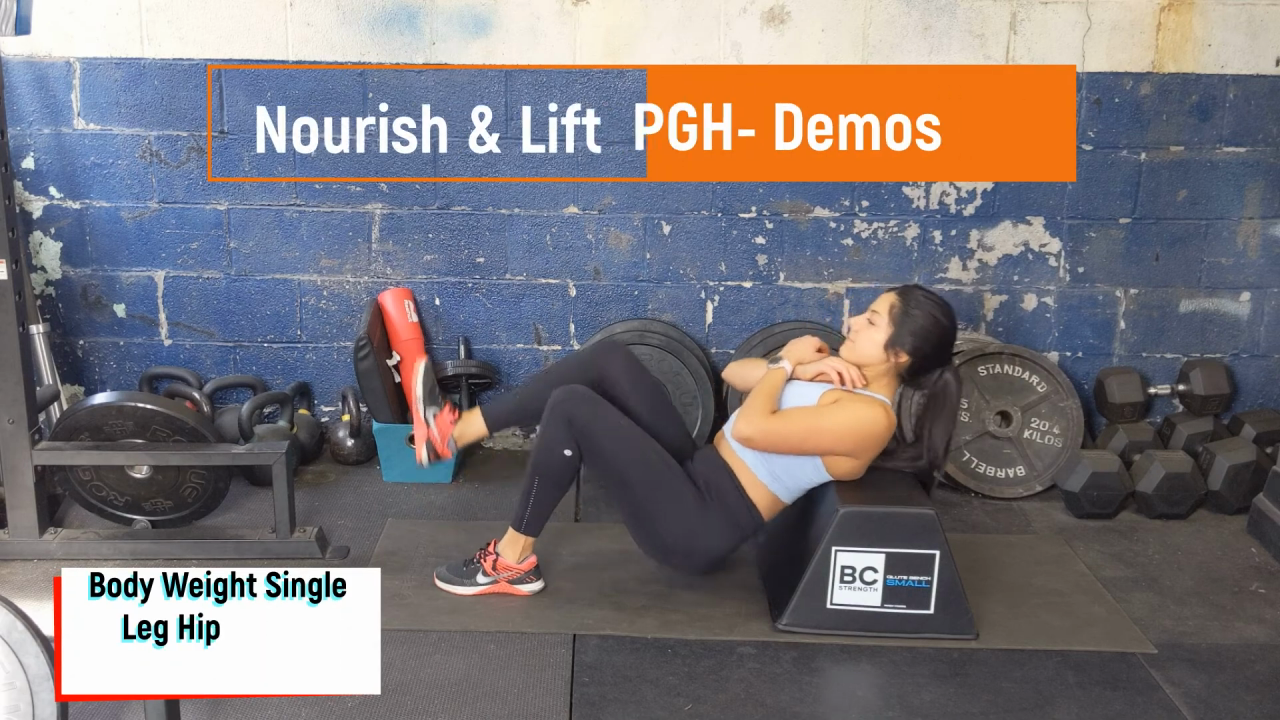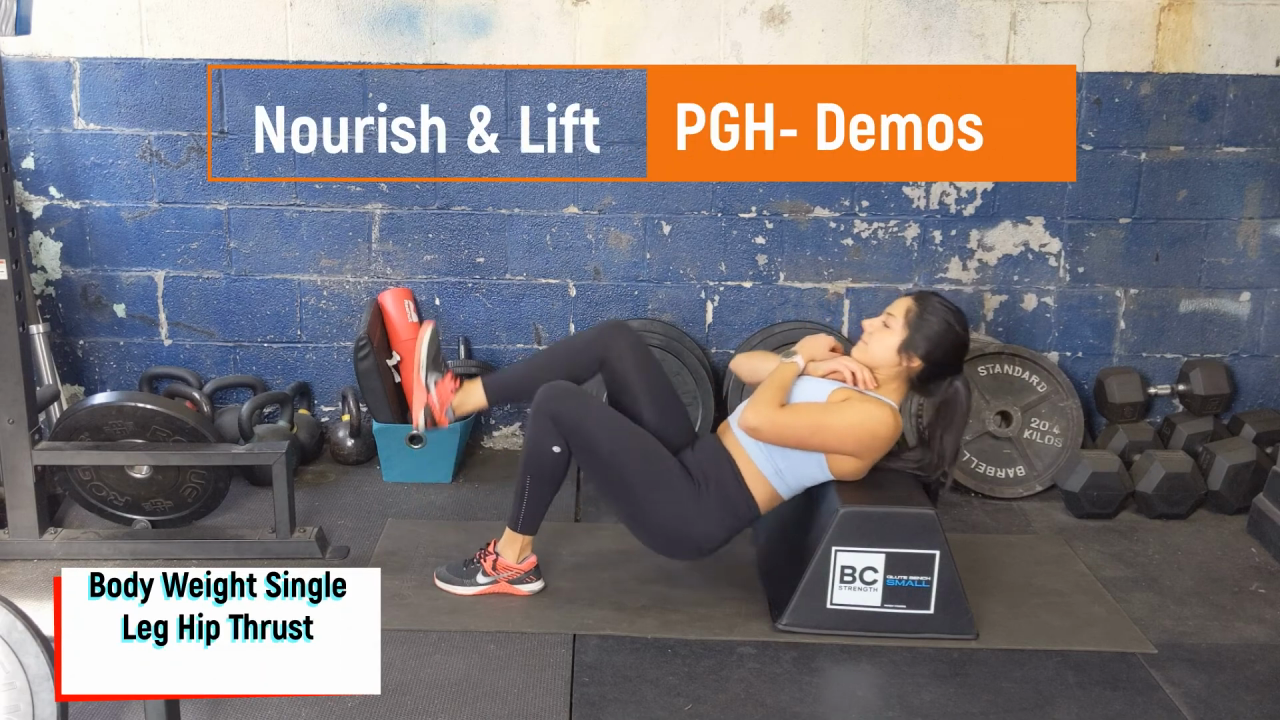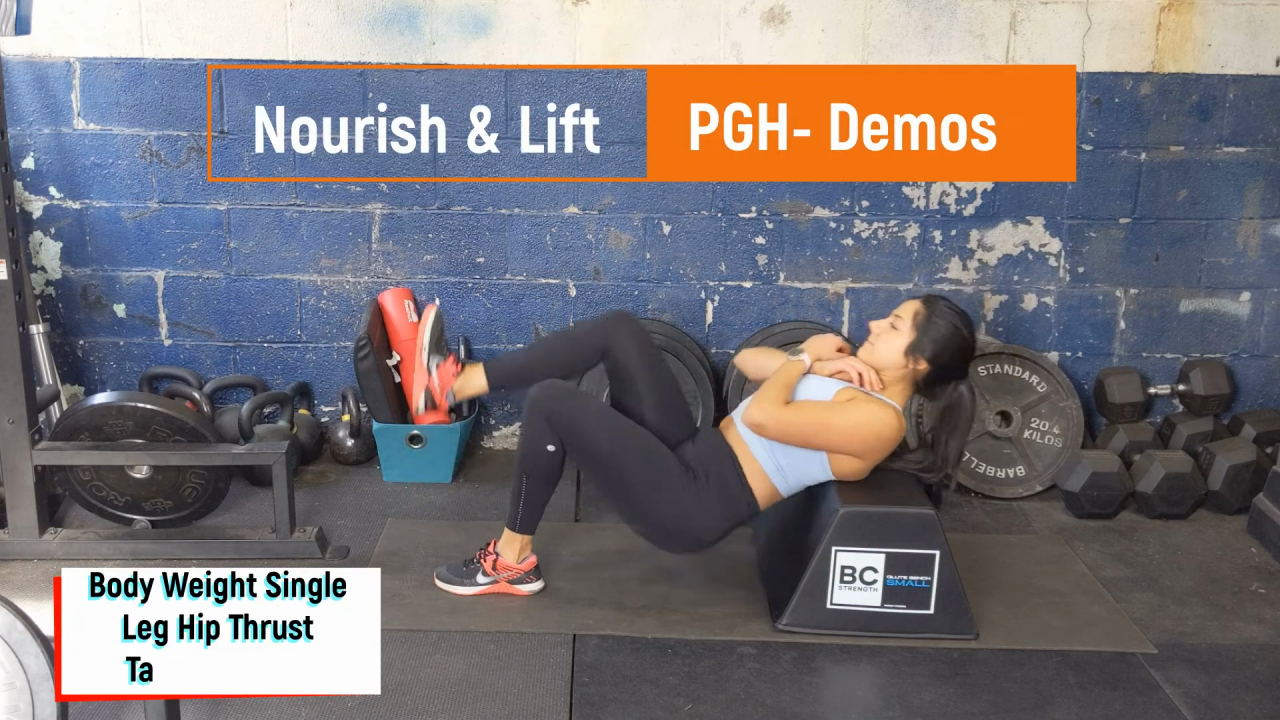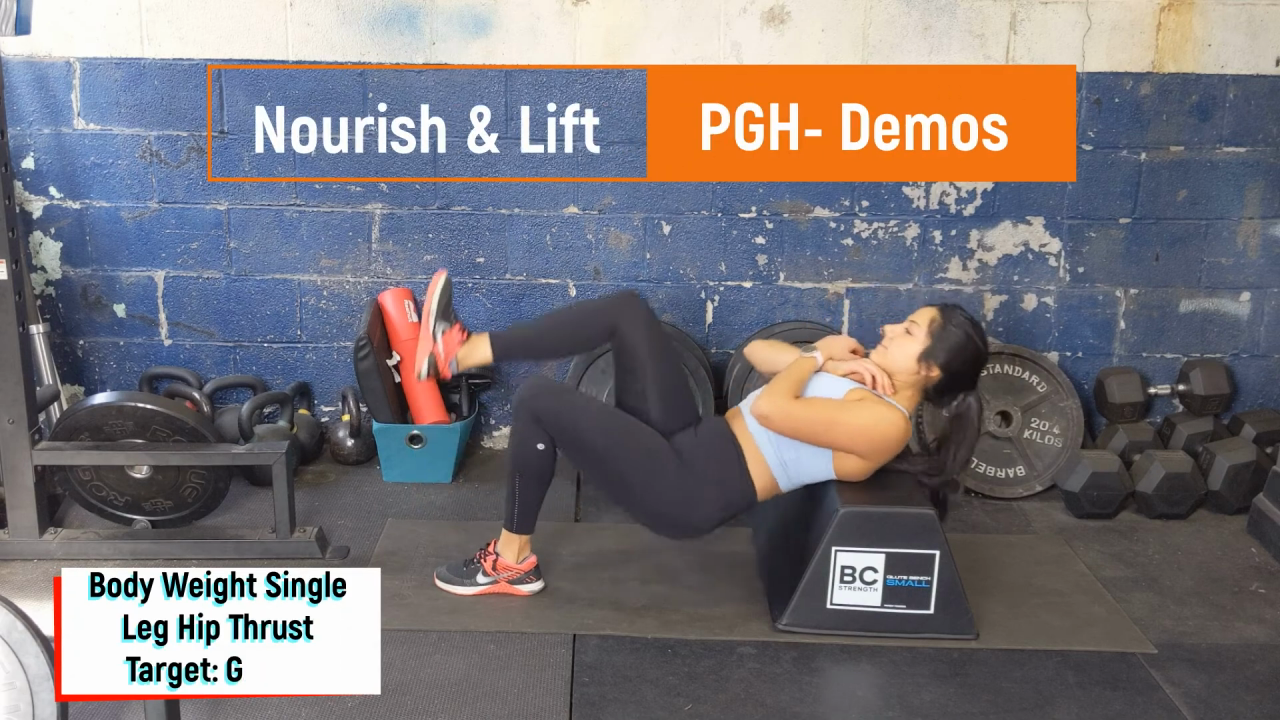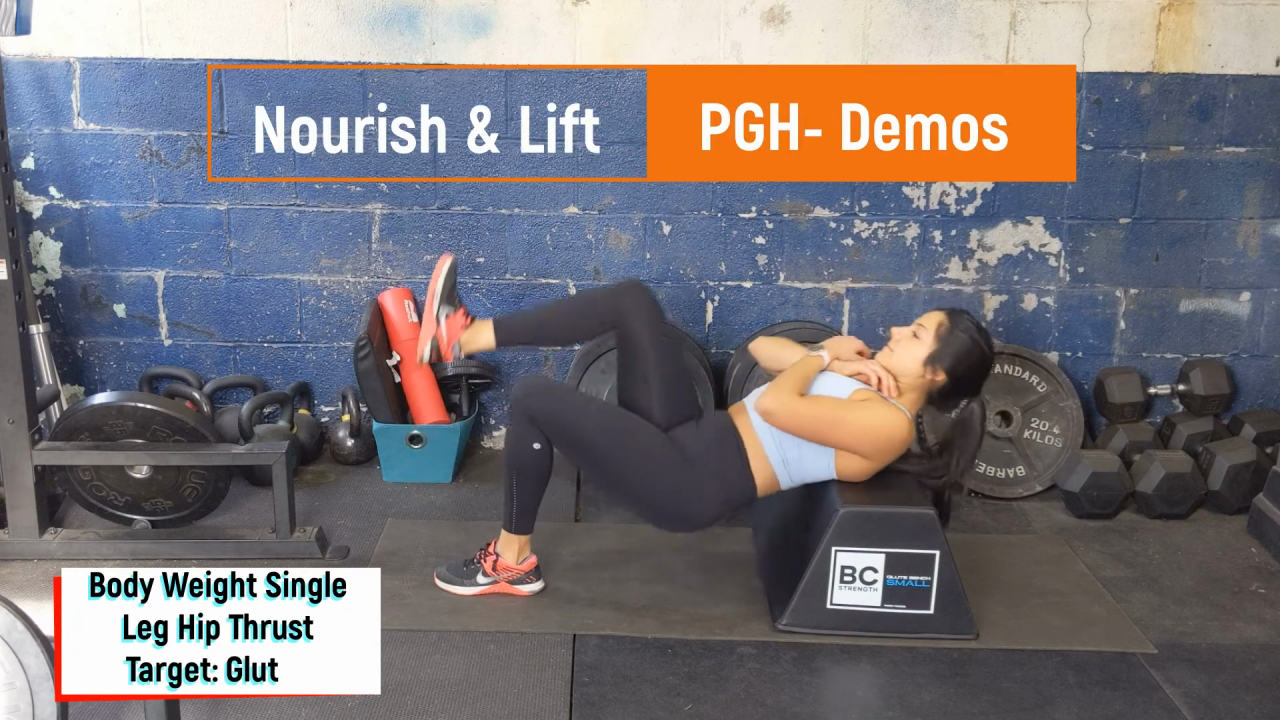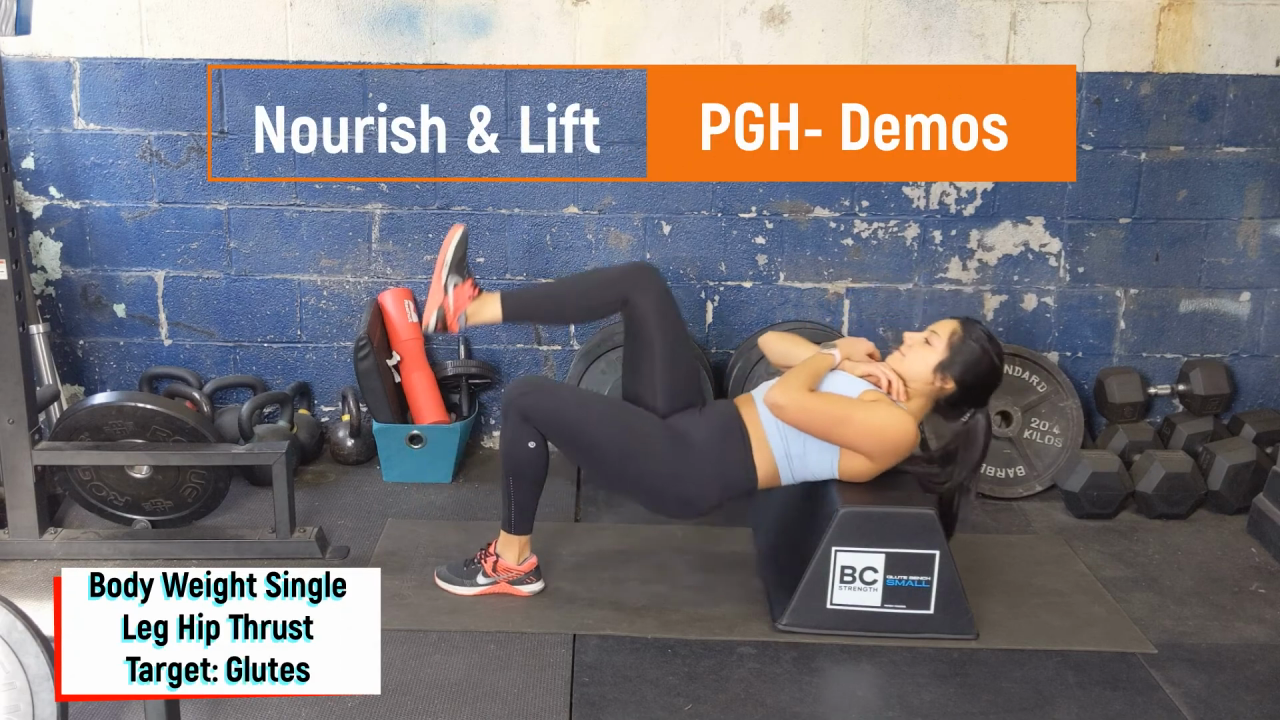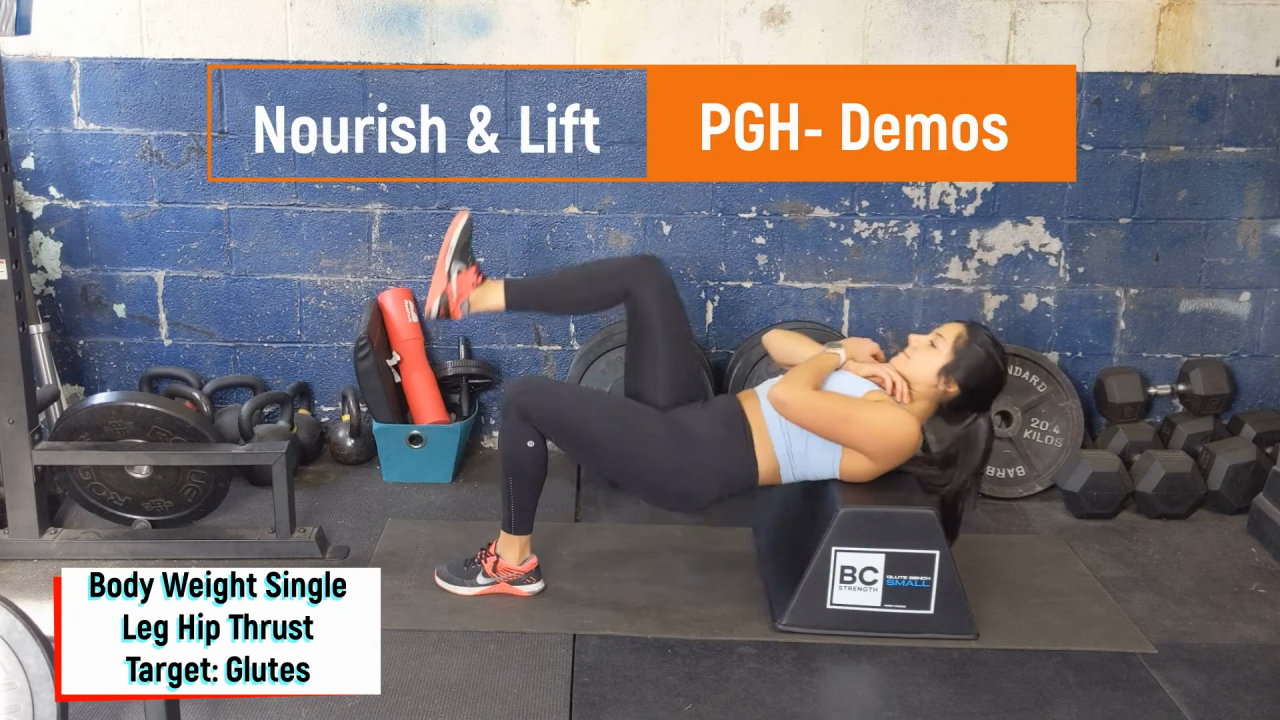
dt=0.1s
person 1, frame 1
left shoulder: (867, 417)
right shoulder: (848, 377)
left elbow: (749, 428)
right elbow: (734, 374)
left wrist: (786, 363)
right wrist: (797, 368)
left hip: (696, 522)
right hip: (693, 470)
left knee: (570, 405)
right knee: (608, 357)
left ankle: (512, 561)
right ankle: (457, 430)
person 1, frame 2
left shoulder: (873, 419)
right shoulder: (857, 379)
left elbow: (756, 419)
right elbow: (741, 366)
left wrist: (799, 360)
right wrist: (809, 364)
left hip: (694, 513)
right hip: (694, 463)
left knee: (557, 401)
right knee: (614, 338)
left ankle: (512, 560)
right ankle: (458, 399)
person 1, frame 3
left shoulder: (878, 421)
right shoulder: (864, 375)
left elbow: (762, 415)
right elbow: (746, 359)
left wrist: (804, 359)
right wrist: (810, 358)
left hip: (691, 502)
right hip: (688, 456)
left knee: (551, 400)
right knee: (617, 327)
left ankle: (513, 562)
right ankle: (457, 379)
person 1, frame 4
left shoulder: (884, 423)
right shoulder: (868, 378)
left elbow: (770, 406)
right elbow: (756, 351)
left wrist: (816, 357)
right wrist: (824, 359)
left hip: (688, 489)
right hip: (690, 443)
left knee: (538, 399)
right knee: (625, 308)
left ankle: (511, 561)
right ankle: (463, 352)
person 1, frame 5
left shoulder: (889, 425)
right shoulder: (875, 379)
left elbow: (774, 405)
right elbow: (761, 349)
left wrist: (823, 358)
right wrist: (830, 355)
left hip: (687, 480)
right hip: (687, 438)
left knee: (534, 397)
right knee: (630, 298)
left ankle: (512, 563)
right ankle: (465, 333)
person 1, frame 6
left shoulder: (894, 427)
right shoulder: (877, 383)
left elbow: (782, 399)
right elbow: (771, 342)
left wrist: (833, 356)
right wrist: (840, 356)
left hip: (687, 467)
right hip: (691, 425)
left knee: (526, 398)
right knee: (640, 281)
left ankle: (511, 562)
right ankle: (473, 308)
person 1, frame 7
left shoulder: (896, 428)
right shoulder: (884, 387)
left elbow: (789, 397)
right elbow: (775, 342)
left wrist: (837, 358)
right wrist: (842, 353)
left hip: (690, 460)
right hip: (692, 421)
left knee: (524, 397)
right knee: (644, 273)
left ankle: (513, 564)
right ankle: (473, 294)
